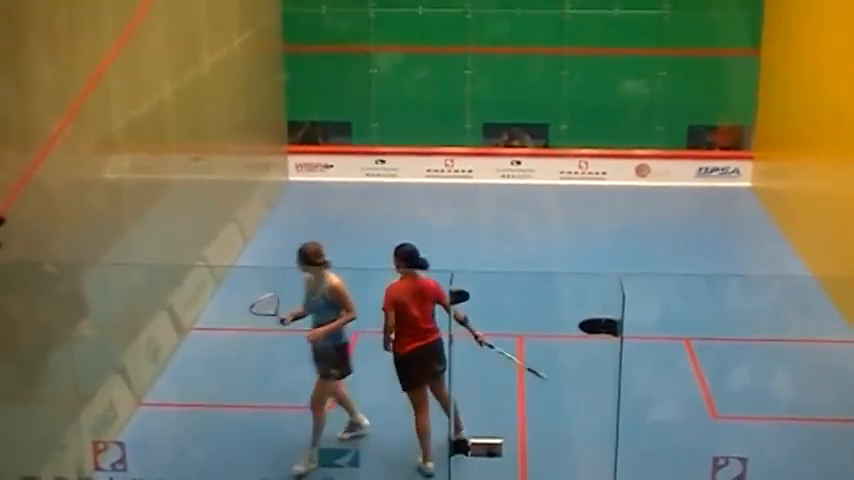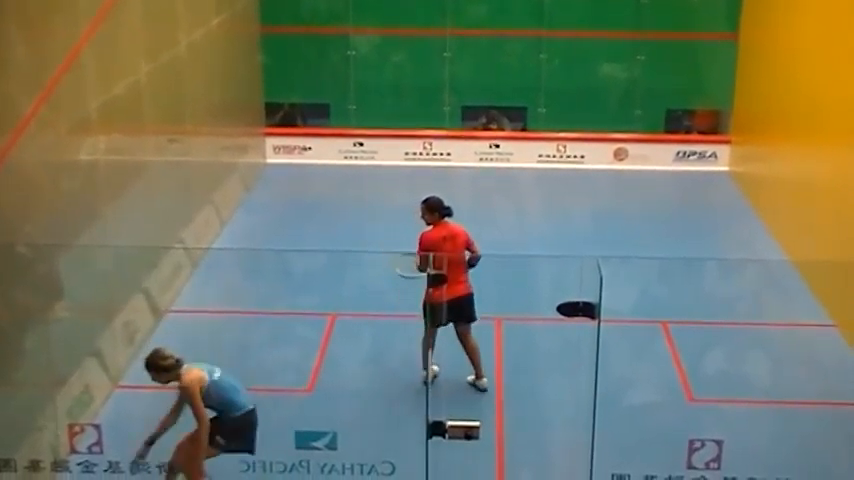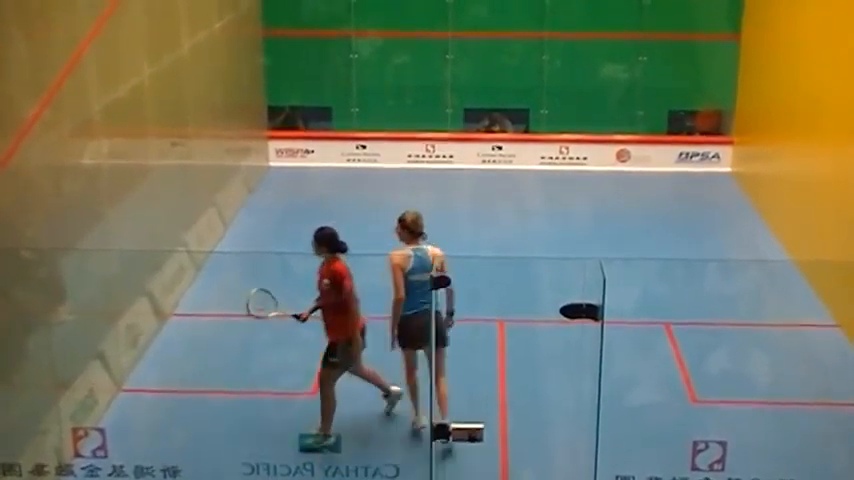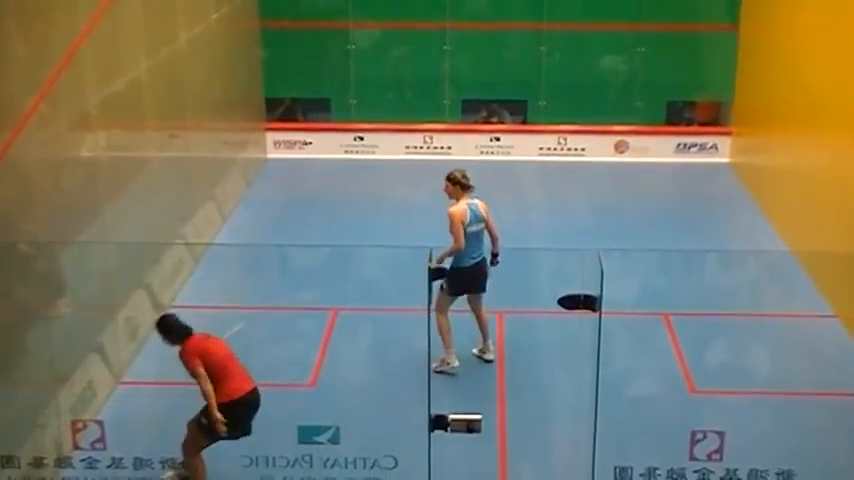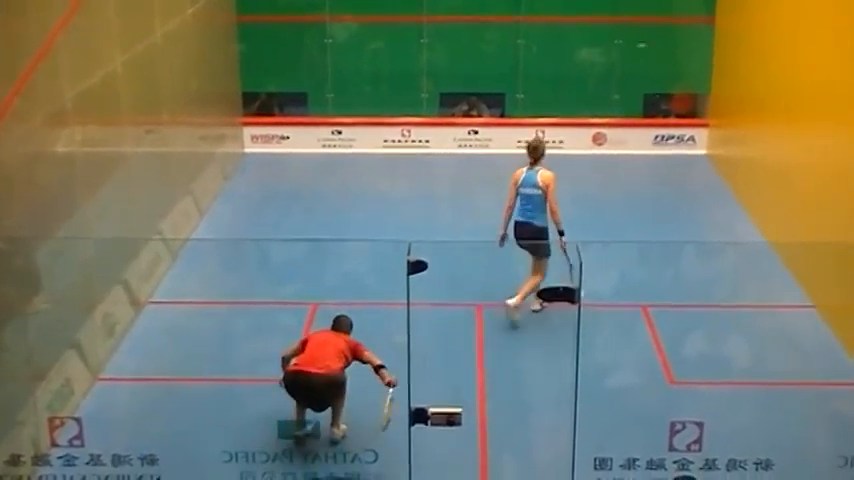
dt=1s
person 1, frame 1
left shoulder: (333, 284)
right shoulder: (310, 281)
left elbow: (351, 313)
left wrist: (324, 330)
right wrist: (293, 315)
left hip: (334, 347)
right hip: (321, 345)
left knee: (317, 404)
right knee: (332, 390)
left ankle: (312, 455)
right ankle: (358, 421)
person 1, frame 2
left shoulder: (188, 382)
right shoulder: (188, 376)
left elbow: (204, 423)
right elbow: (173, 416)
right wrist: (150, 442)
left hip: (241, 421)
right hip: (233, 415)
left knee: (189, 462)
right knee: (181, 453)
person 1, frame 3
left shoulder: (397, 257)
right shoulder: (437, 254)
left elbow: (399, 296)
right elbow: (449, 289)
left wrist: (393, 326)
right wrist: (450, 313)
left hip: (408, 321)
right hip: (432, 318)
left knee: (411, 370)
right knee: (439, 375)
left ankle: (417, 417)
right ankle: (444, 421)
person 1, frame 4
left shoulder: (455, 211)
right shoulder: (481, 206)
left elbow: (459, 246)
right elbow: (494, 236)
left wrist: (441, 257)
right wrist: (495, 254)
left hip: (462, 269)
right hip: (480, 266)
left knee: (441, 310)
right knee: (477, 307)
left ankle: (449, 359)
right ankle: (487, 349)
person 1, frame 5
left shoulder: (518, 174)
right shoulder: (547, 176)
left elbow: (510, 205)
right elbow: (552, 209)
left wrist: (504, 229)
right wrist: (561, 233)
left hip: (520, 228)
right hip: (537, 231)
left knee: (537, 265)
right knee: (539, 274)
left ankle: (537, 301)
right ankle: (515, 301)
person 2, frame 1
left shoulder: (393, 291)
right shoulder: (431, 284)
left elbow: (390, 326)
right elbow: (453, 311)
left wrist: (386, 339)
right wrist: (472, 331)
left hip: (407, 353)
right hip: (432, 346)
left knee: (420, 409)
right knee: (440, 392)
left ankle: (427, 461)
right ankle: (458, 430)
person 2, frame 2
left shoulder: (426, 237)
right shoulder: (460, 231)
left elbow: (422, 268)
right elbow: (476, 256)
left wrist: (427, 264)
left hip: (436, 297)
right hip: (462, 294)
left knee: (429, 334)
right knee: (466, 336)
left ankle: (427, 371)
right ankle: (480, 378)
person 2, frame 3
left shoulder: (337, 270)
right shoulder: (326, 266)
left elbow: (352, 304)
left wrist: (356, 339)
right wrist: (310, 310)
left hip: (343, 335)
right hip: (339, 332)
left knee: (325, 383)
right knee: (355, 368)
left ankle: (325, 434)
right ankle: (391, 391)
person 2, frame 4
left shoulder: (188, 351)
right shoulder: (202, 339)
left elbow: (204, 382)
left wrist: (213, 413)
left hip: (234, 402)
right hip: (247, 393)
left knee: (190, 448)
right knee: (195, 427)
person 2, frame 5
left shoulder: (313, 335)
right shoulder: (352, 344)
left elbow: (285, 356)
right elbow: (373, 360)
left wrist: (286, 375)
right wrist: (386, 377)
left hip: (294, 378)
right hip: (325, 380)
right knee: (339, 382)
left ankle: (299, 426)
right ankle: (336, 428)
